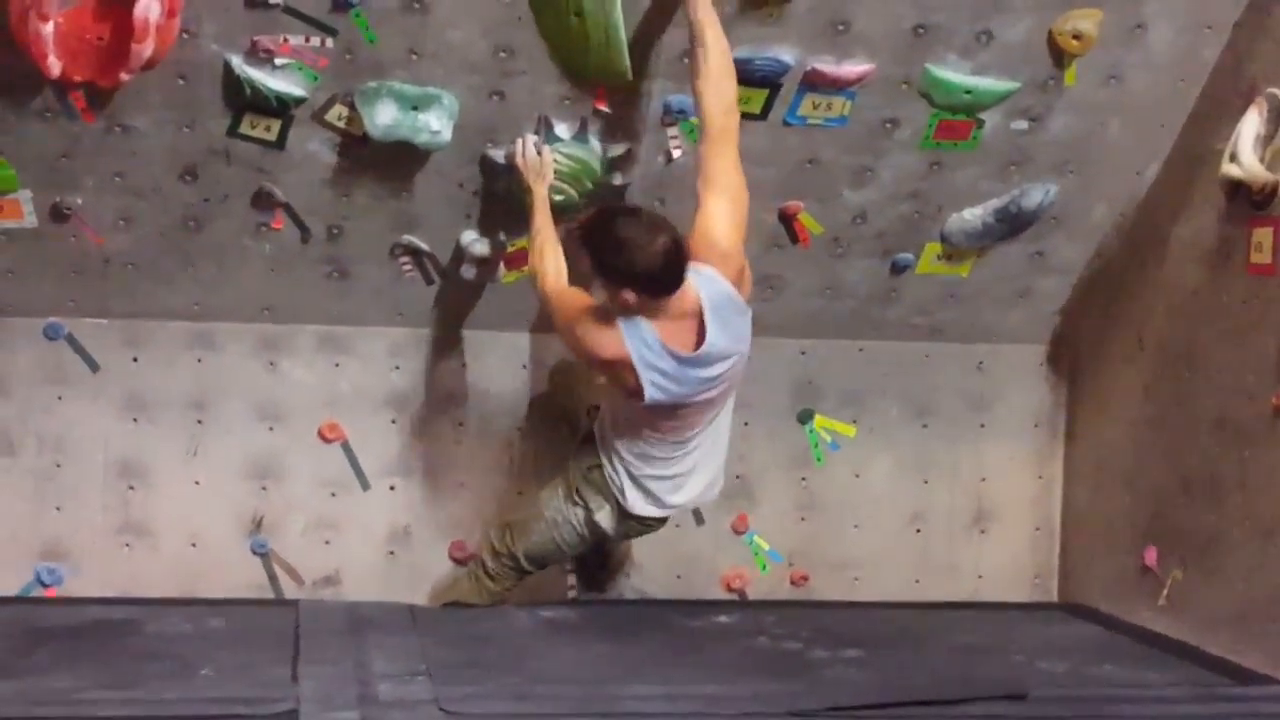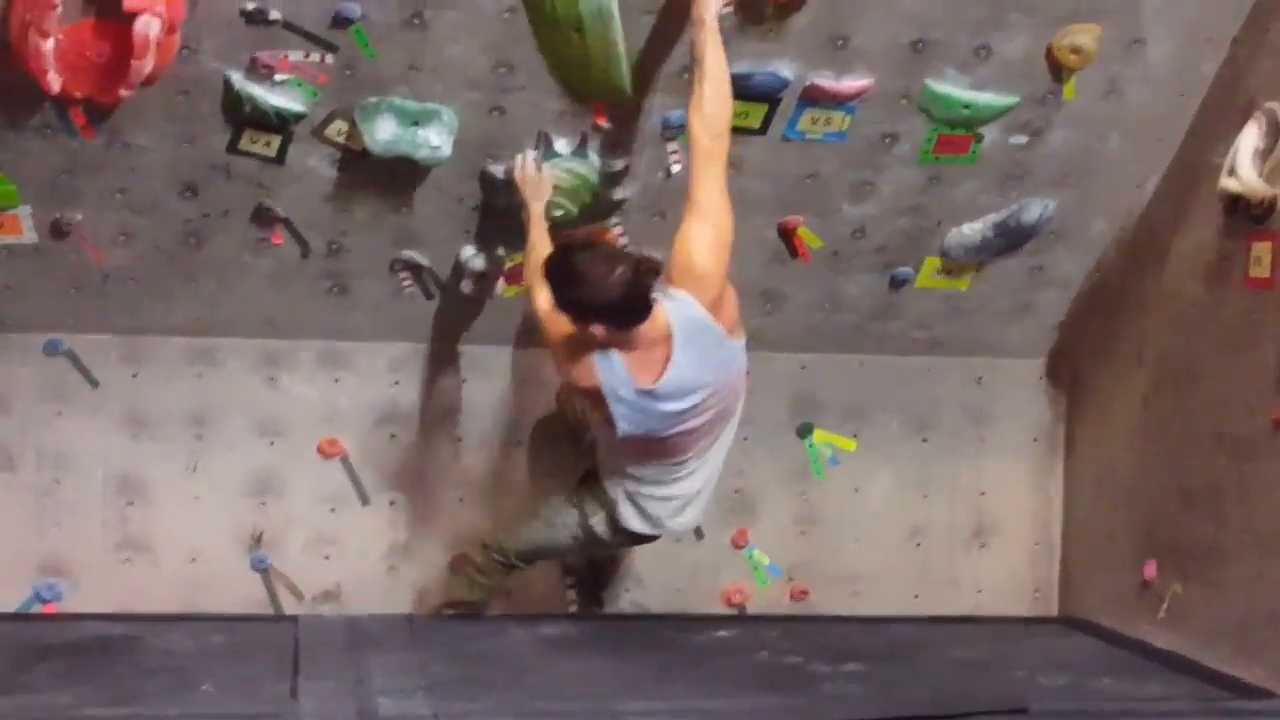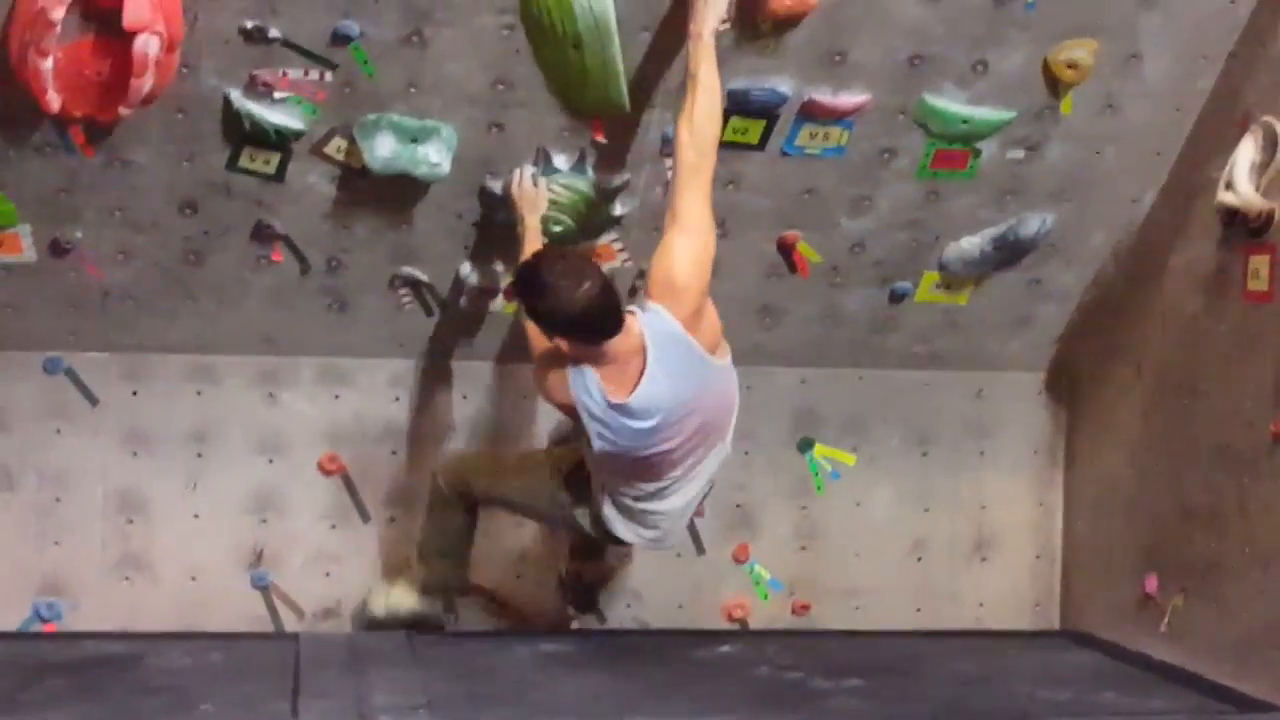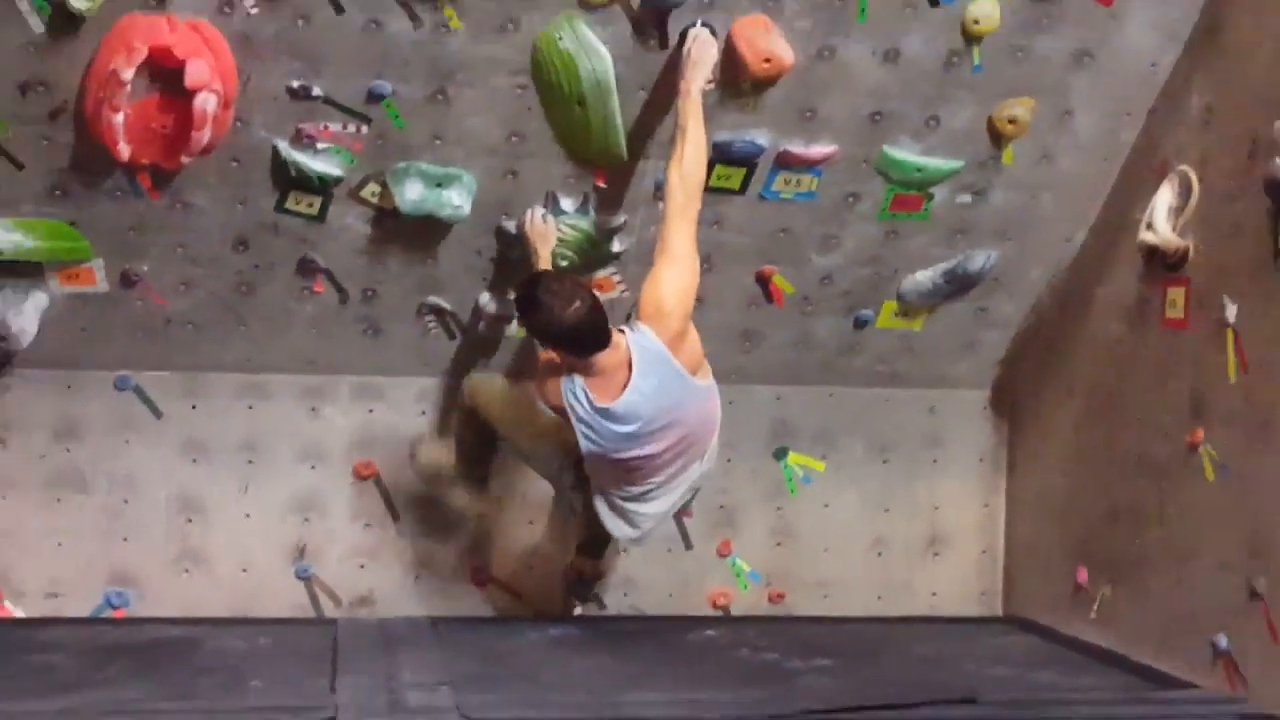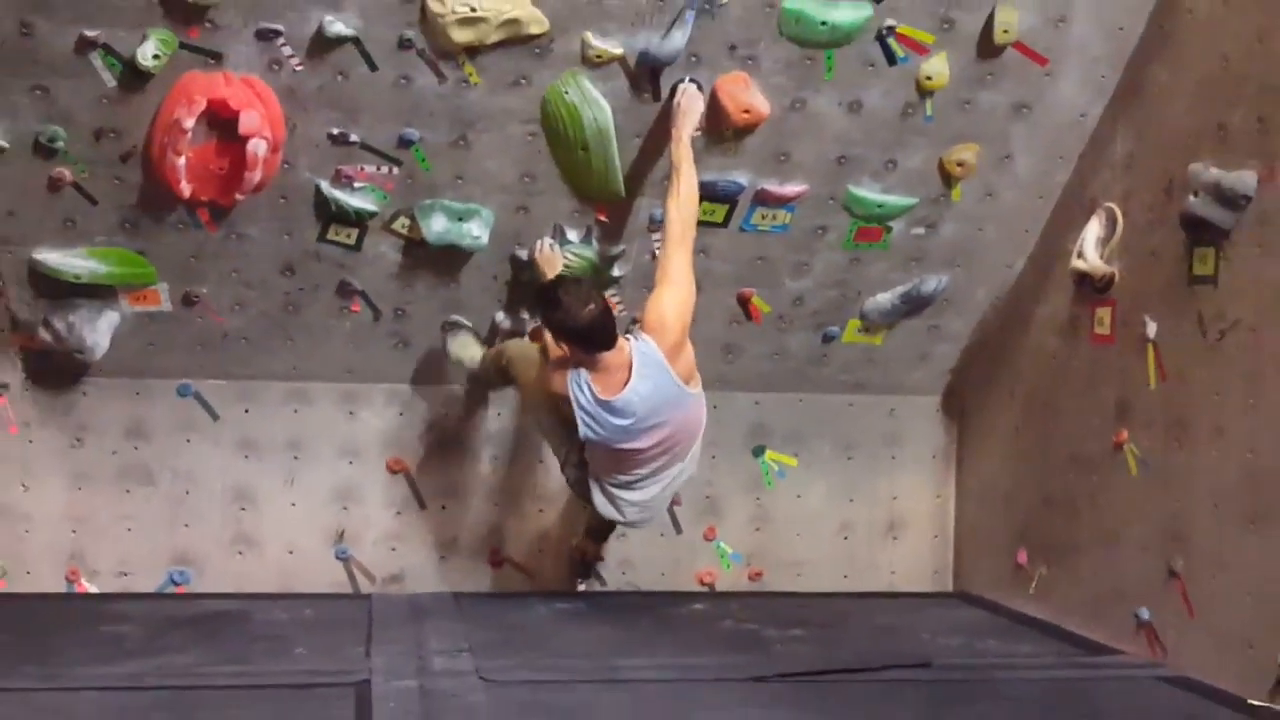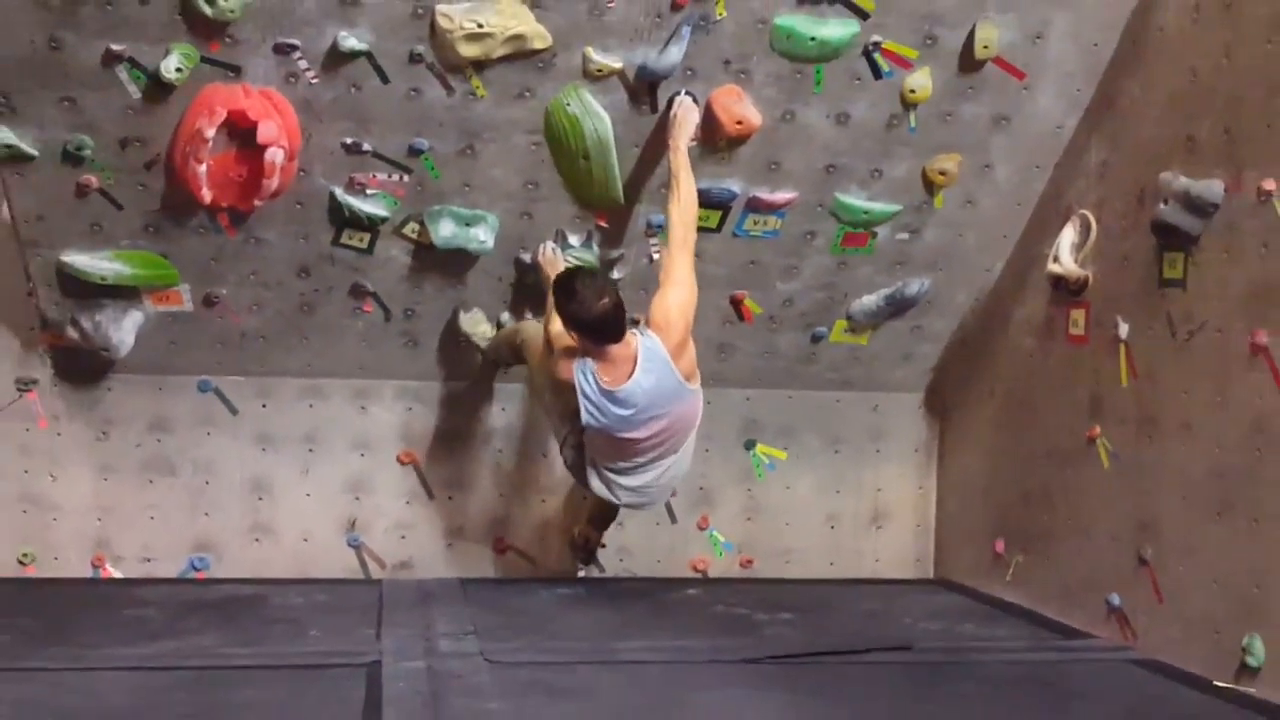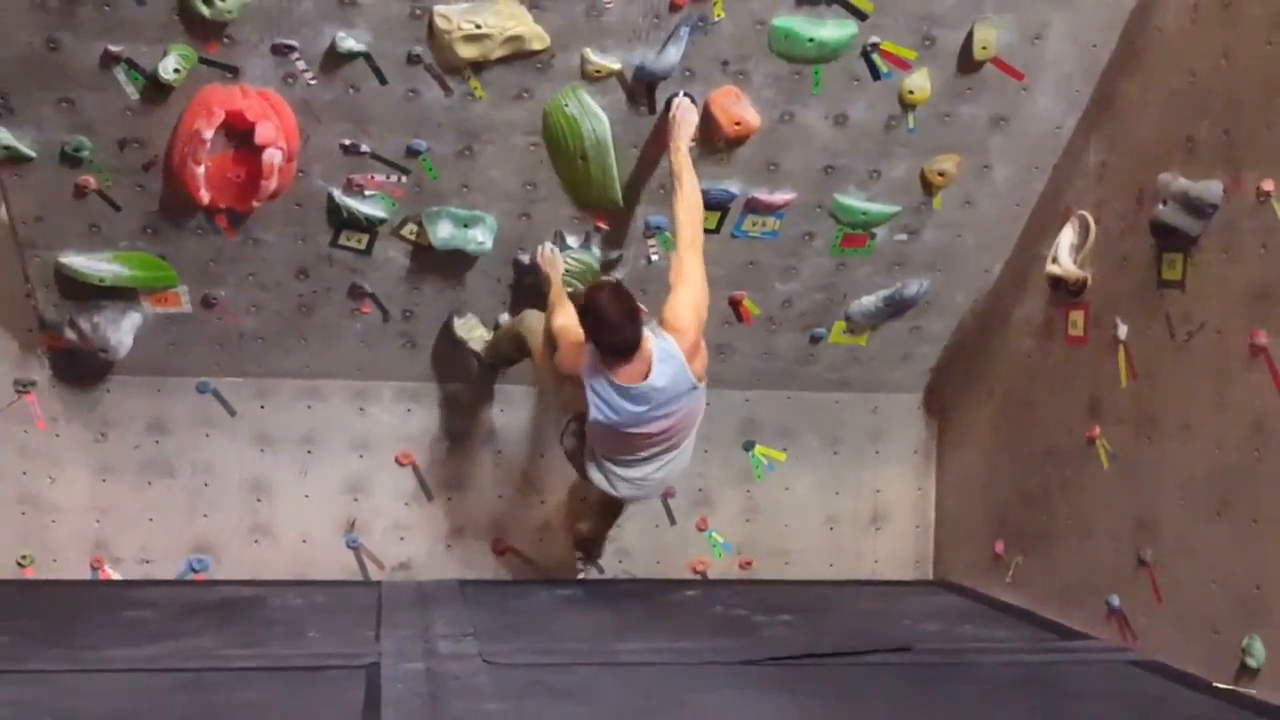
dt=0.2s
person 1, frame 1
left shoulder: (609, 345)
right shoulder: (724, 269)
left elbow: (552, 283)
right elbow: (720, 125)
left wrist: (538, 190)
left hip: (631, 498)
right hip: (691, 473)
left knee: (499, 558)
right knee: (566, 378)
right ankle: (601, 553)
person 1, frame 2
left shoulder: (586, 372)
right shoulder: (702, 294)
left elbow: (543, 303)
right elbow: (709, 146)
left wrist: (535, 206)
left hip: (632, 512)
right hip: (690, 489)
left knee: (485, 556)
right ankle: (597, 549)
person 1, frame 3
left shoulder: (564, 385)
right shoulder: (680, 307)
left elbow: (546, 334)
right elbow: (695, 163)
left wrist: (530, 219)
left hip: (628, 515)
right hip: (688, 493)
left knee: (454, 477)
right ankle: (593, 554)
person 1, frame 4
left shoulder: (559, 391)
right shoulder: (665, 332)
left elbow: (550, 341)
right elbow: (683, 201)
left wrist: (541, 252)
right wrist: (692, 87)
left hip: (621, 510)
right hip: (677, 491)
left knee: (480, 391)
left ankle: (471, 477)
right ankle: (589, 558)
person 1, frame 5
left shoulder: (564, 384)
right shoulder: (665, 345)
left elbow: (551, 341)
left wrist: (548, 274)
left hip: (611, 497)
right hip: (663, 489)
left knee: (516, 352)
left ankle: (480, 372)
right ankle: (590, 546)
person 1, frame 6
left shoulder: (570, 369)
right shoulder: (671, 344)
left elbow: (557, 327)
left wrist: (553, 275)
left hip: (602, 477)
right hip: (660, 481)
left knee: (528, 331)
left ankle: (492, 346)
right ankle: (589, 535)
person 1, frame 7
left shoulder: (582, 367)
right shoulder: (683, 345)
left elbow: (561, 320)
left wrist: (555, 276)
left hip: (603, 474)
right hip: (658, 475)
left knee: (531, 324)
left ankle: (491, 353)
right ankle: (591, 531)
